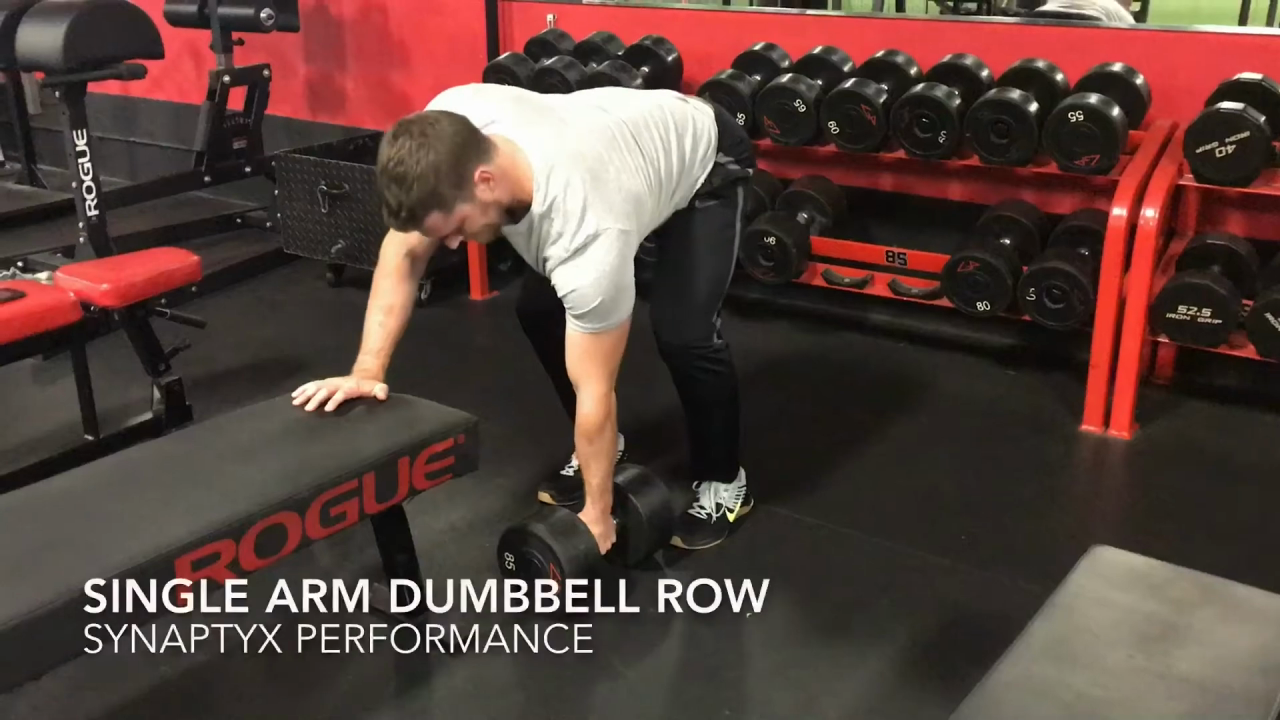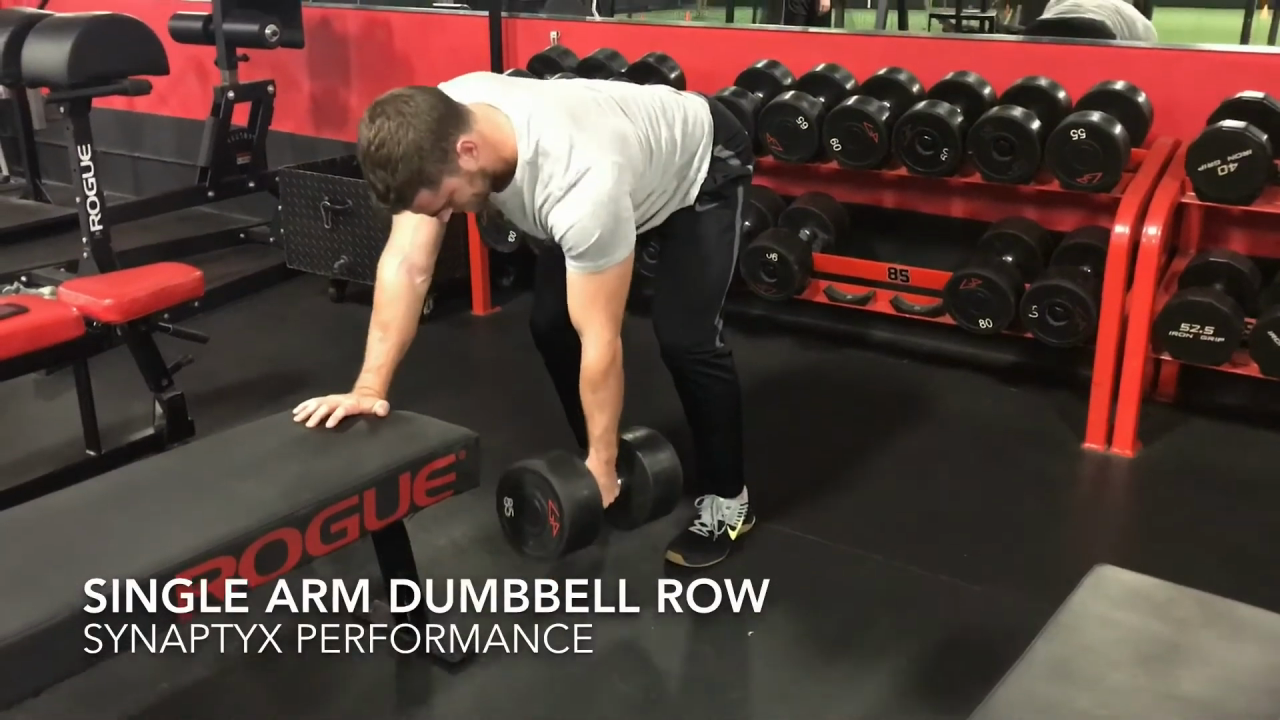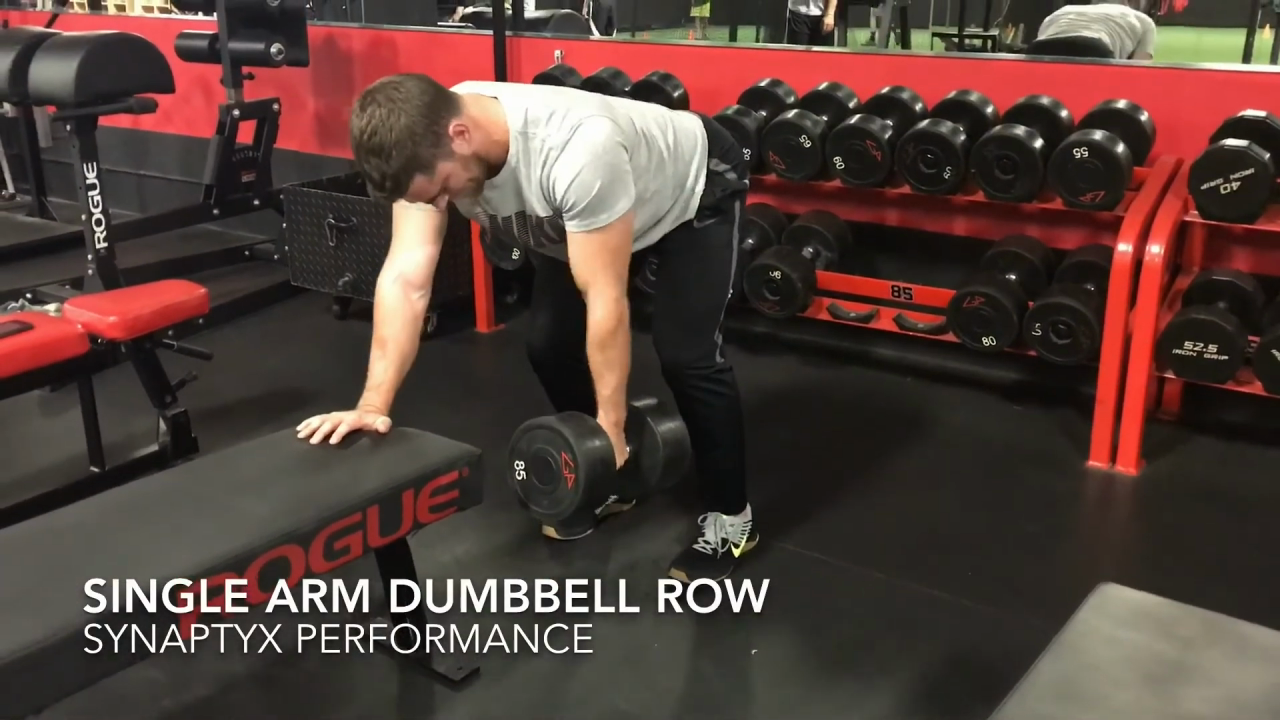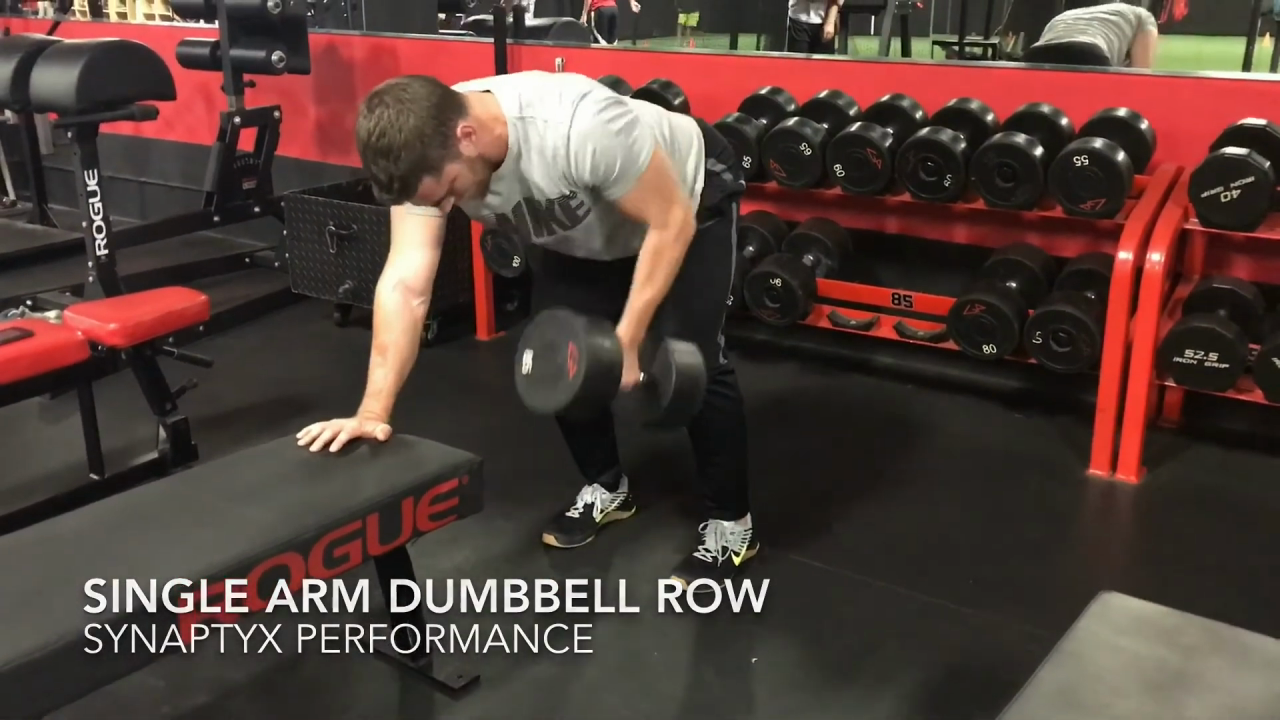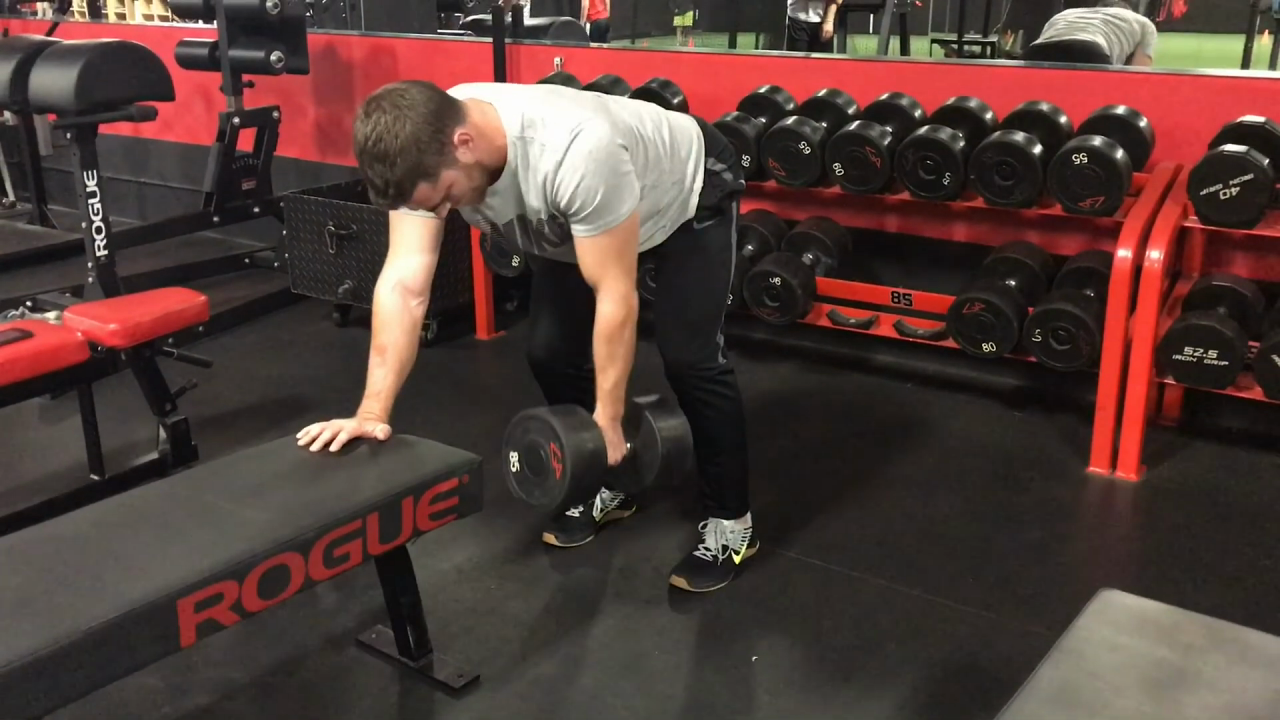
dt=1s
person 1, frame 1
left shoulder: (588, 232)
right shoulder: (449, 131)
left elbow: (594, 390)
right elbow: (403, 250)
left wrist: (597, 513)
right wrist: (367, 370)
left hip: (703, 160)
right hip: (627, 136)
left knee: (683, 333)
right knee: (538, 312)
left ankle: (723, 482)
right ankle: (602, 447)
person 1, frame 2
left shoulder: (581, 180)
right shoulder: (434, 129)
left elbow: (600, 342)
right elbow: (406, 264)
left wrist: (602, 464)
right wrist: (370, 387)
left hip: (701, 163)
right hip: (635, 140)
left knee: (684, 338)
right knee: (551, 326)
left ankle: (727, 498)
right ankle: (601, 459)
person 1, frame 3
left shoulder: (577, 149)
right shoulder: (424, 146)
left elbow: (605, 301)
right elbow: (406, 278)
left wrist: (611, 426)
right wrist: (373, 404)
left hip: (695, 187)
left knee: (684, 355)
right knee: (549, 347)
left ankle: (730, 518)
person 1, frame 4
left shoulder: (579, 127)
right shoulder: (427, 150)
left elbow: (672, 223)
right elbow: (406, 283)
left wrist: (627, 340)
right wrist: (373, 412)
left hip: (687, 202)
left ankle: (731, 524)
right ankle: (606, 486)
person 1, frame 5
left shoulder: (576, 153)
right shoulder: (423, 153)
left elbow: (615, 296)
right elbow: (404, 284)
left wrist: (607, 420)
right wrist: (372, 412)
left hip: (688, 192)
left knee: (687, 358)
right knee: (550, 353)
left ankle: (731, 522)
right ankle: (606, 488)
